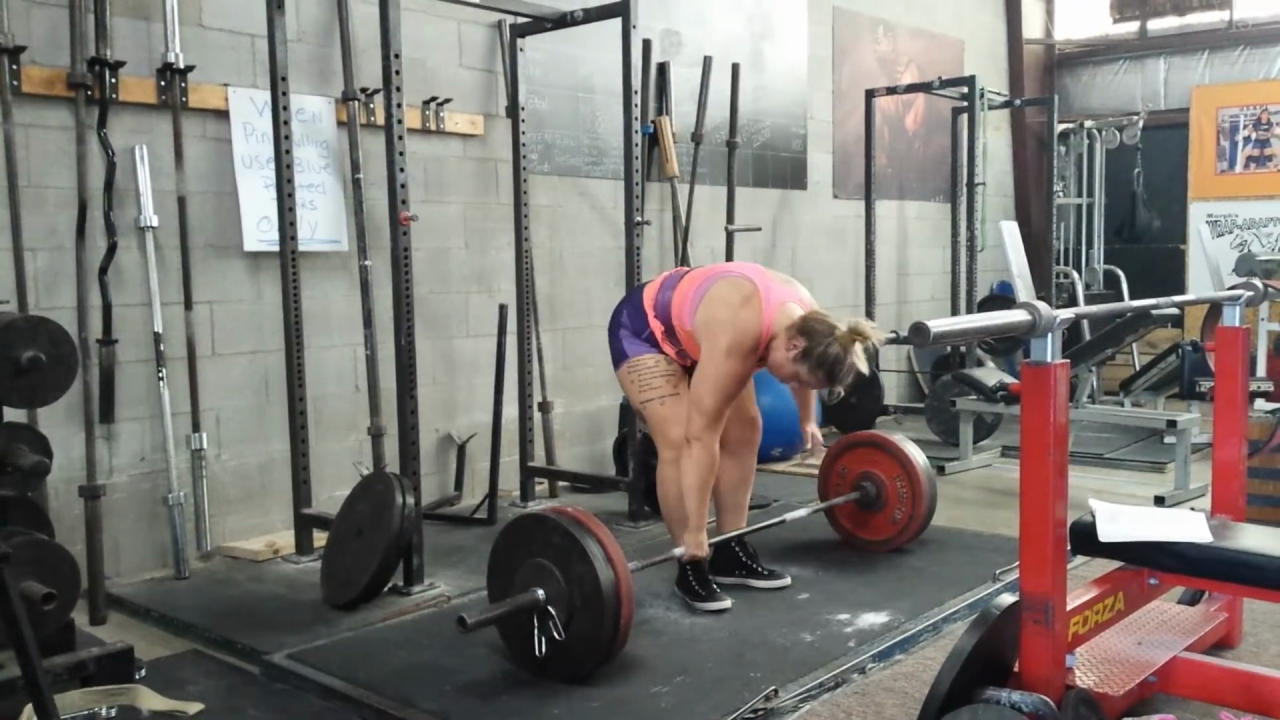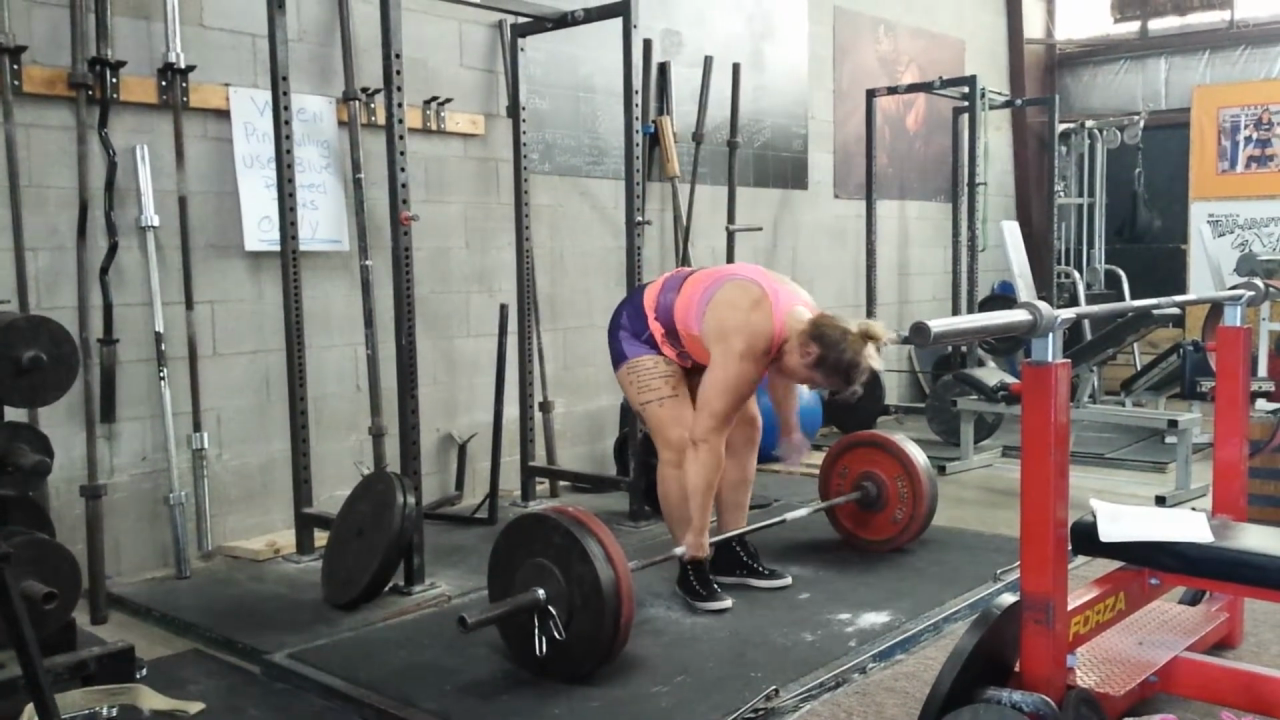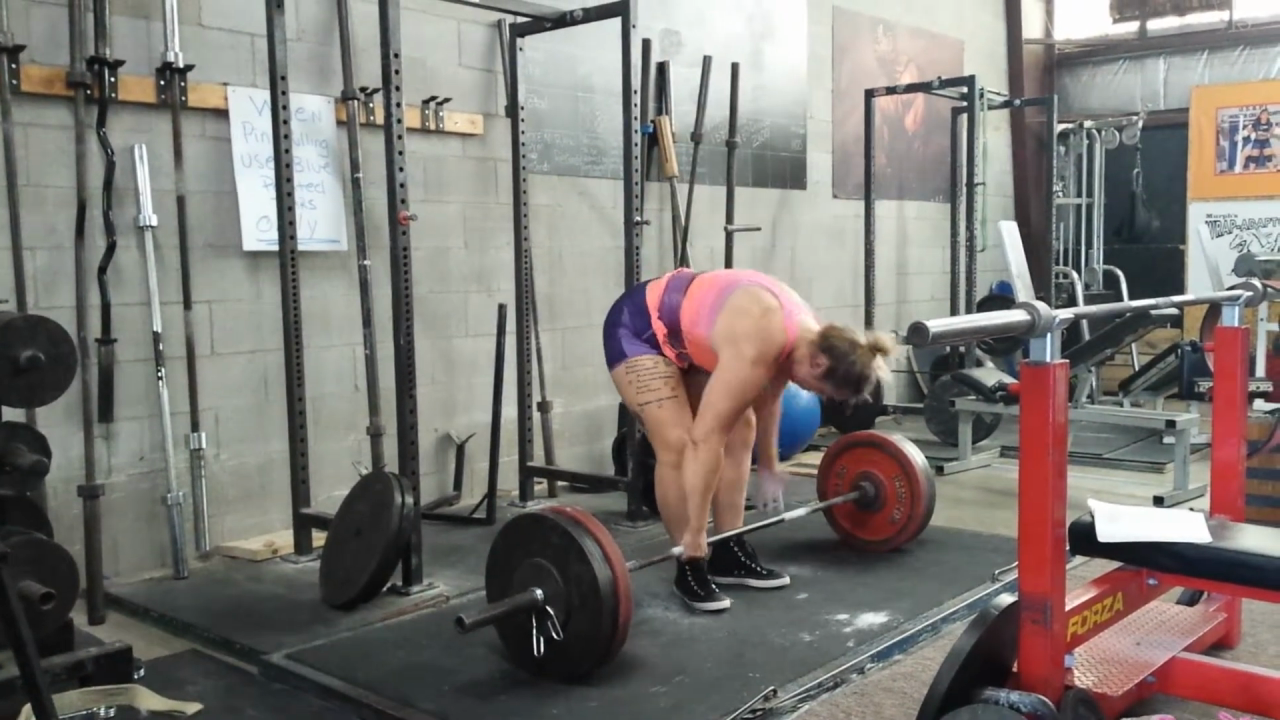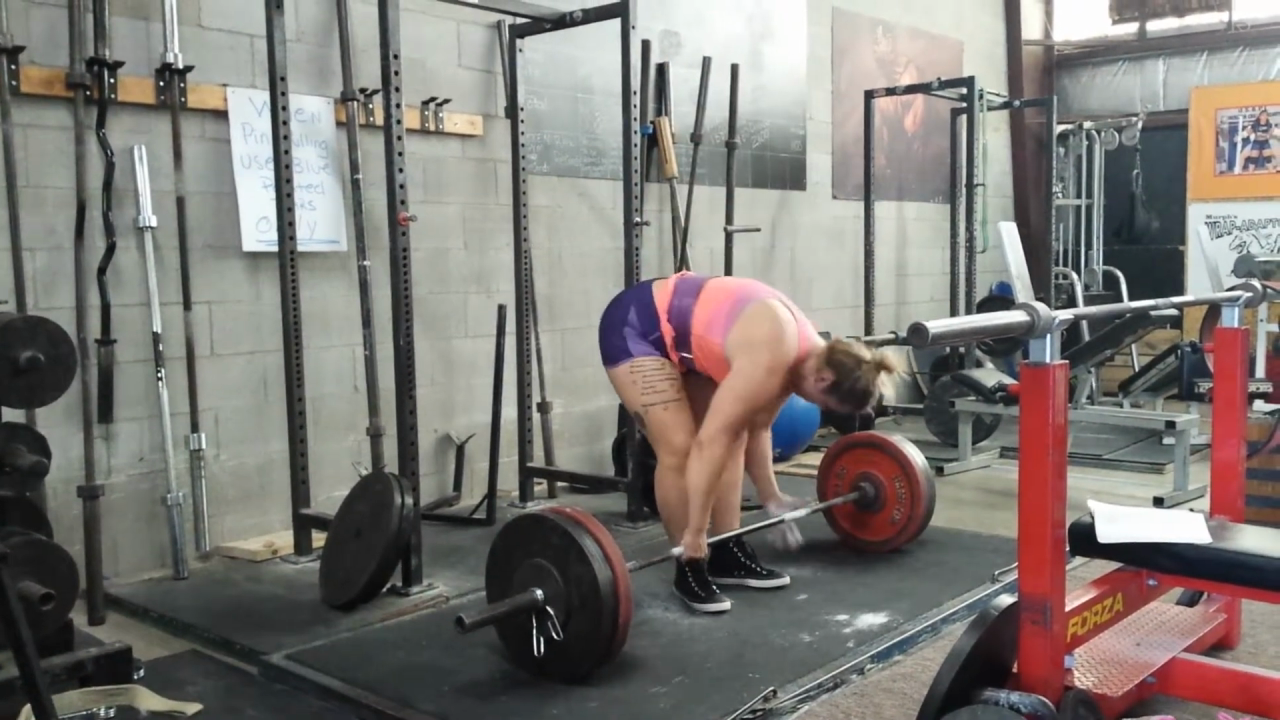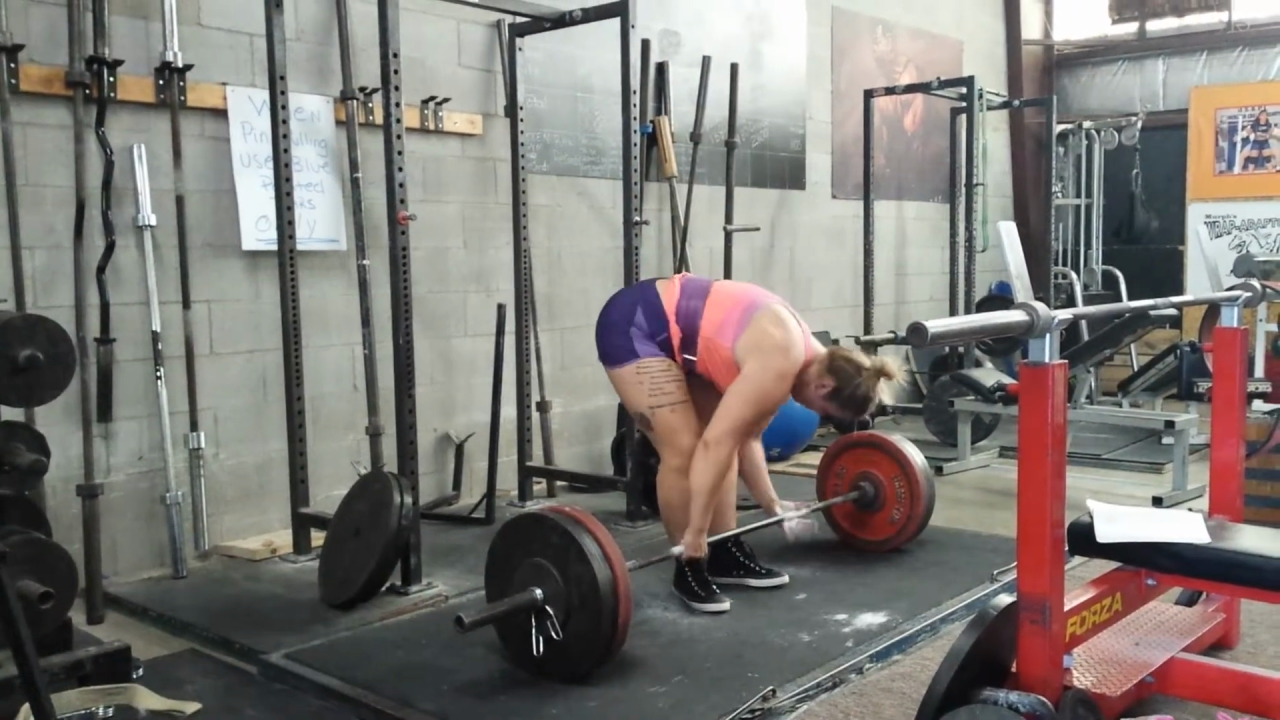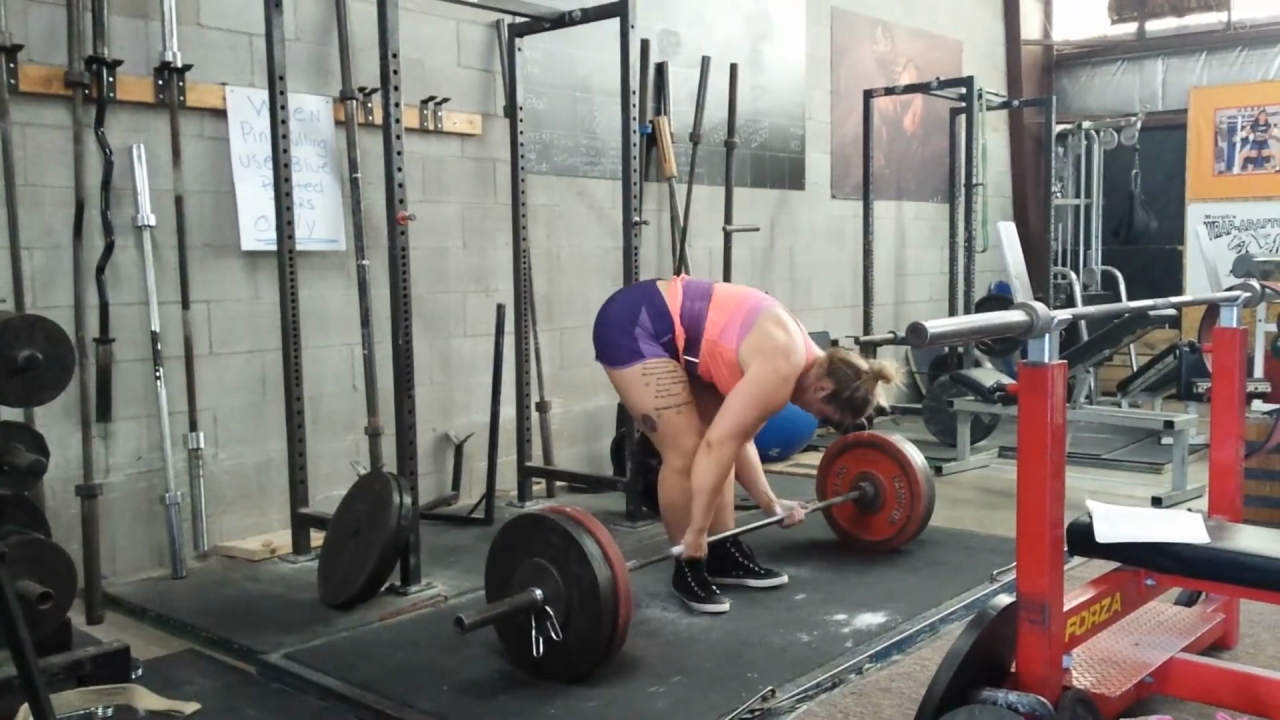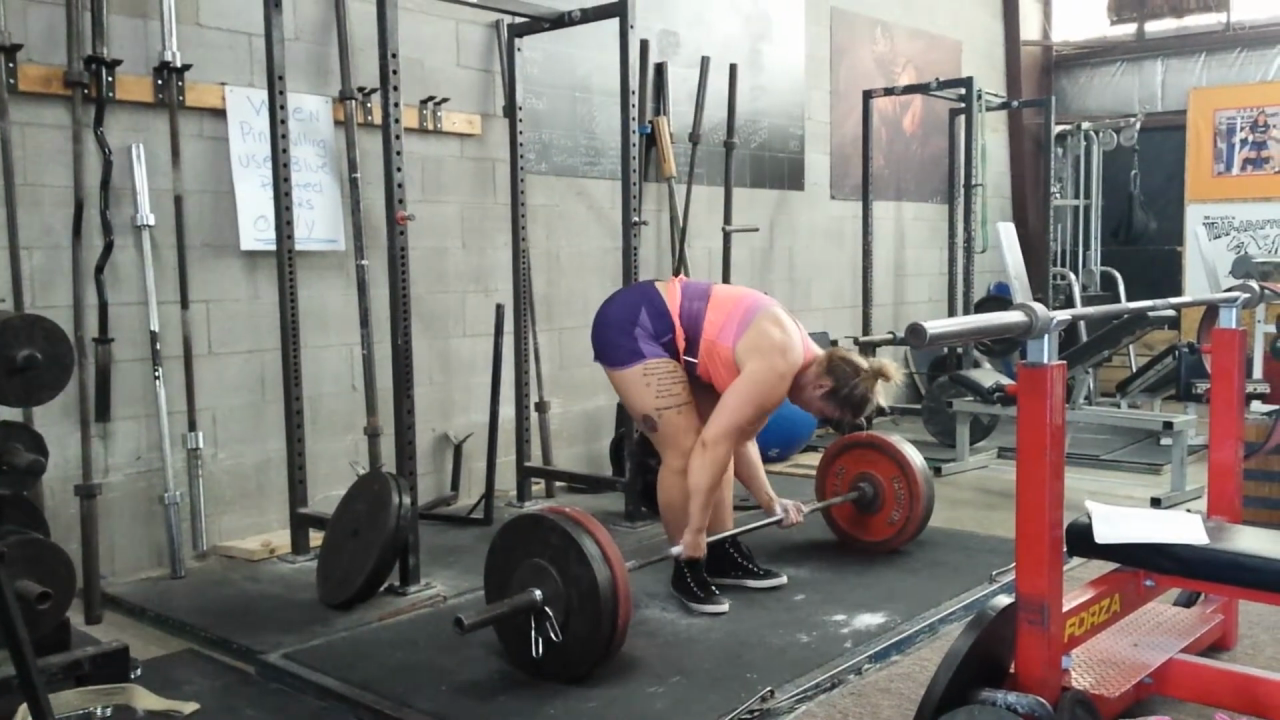
dt=0.1s
person 1, frame 1
left shoulder: (806, 320)
right shoulder: (735, 336)
left elbow: (796, 369)
right elbow: (700, 436)
left wrist: (808, 420)
right wrist: (694, 532)
left hip: (693, 332)
right hip: (644, 331)
left knee: (745, 431)
right knee: (678, 442)
left ankle: (730, 553)
right ankle: (691, 564)
person 1, frame 2
left shoulder: (812, 325)
right shoulder: (746, 340)
left elbow: (780, 376)
right elbow: (706, 438)
left wrist: (788, 429)
right wrist: (697, 533)
left hip: (696, 333)
right hip: (644, 332)
left knee: (745, 432)
right knee: (680, 443)
left ankle: (731, 552)
right ankle: (693, 564)
person 1, frame 3
left shoulder: (806, 335)
right shoulder: (758, 348)
left elbow: (764, 406)
right elbow: (705, 440)
left wrist: (769, 467)
right wrist: (694, 533)
left hip: (685, 333)
right hip: (638, 328)
left knee: (738, 433)
right knee: (677, 445)
left ankle: (729, 552)
right ankle: (690, 565)
person 1, frame 4
left shoulder: (807, 349)
right shoulder: (772, 357)
left elbow: (757, 429)
right elbow: (711, 442)
left wrist: (770, 497)
right wrist: (695, 533)
left hip: (685, 336)
right hip: (637, 327)
left knee: (735, 437)
right knee: (679, 449)
left ankle: (728, 553)
right ankle: (690, 566)
person 1, frame 5
left shoulder: (801, 357)
right shoulder: (780, 366)
left elbow: (742, 439)
right elbow: (716, 444)
left wrist: (771, 504)
right wrist: (696, 531)
left hip: (671, 330)
right hip: (635, 325)
left knee: (725, 435)
right knee: (682, 451)
left ankle: (725, 554)
right ankle: (688, 567)
person 1, frame 6
left shoulder: (799, 358)
right shoulder: (781, 369)
left elbow: (735, 439)
right elbow: (718, 445)
left wrist: (770, 503)
right wrist: (697, 531)
left hip: (670, 330)
right hip: (635, 326)
left knee: (719, 437)
right knee: (684, 451)
left ankle: (724, 554)
right ankle: (688, 566)
person 1, frame 7
left shoulder: (803, 362)
right shoulder: (778, 368)
left elbow: (738, 438)
right elbow: (714, 444)
left wrist: (770, 501)
right wrist: (695, 531)
left hip: (670, 332)
right hip: (635, 326)
left knee: (723, 436)
right knee: (682, 451)
left ankle: (723, 554)
right ankle: (687, 567)
